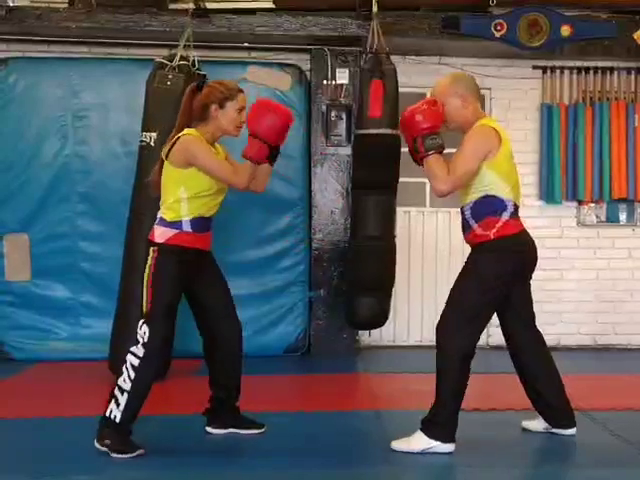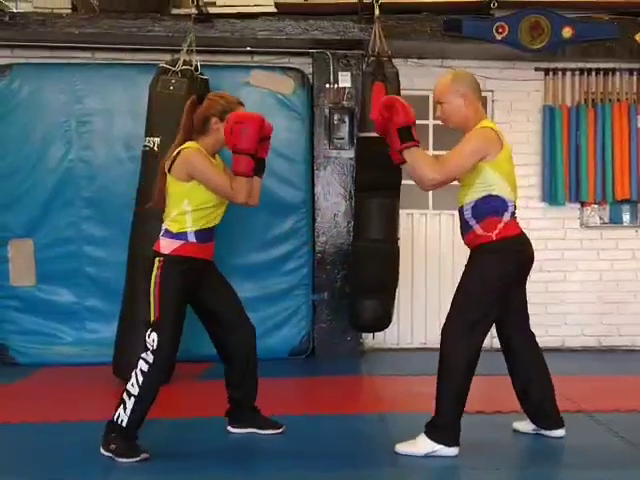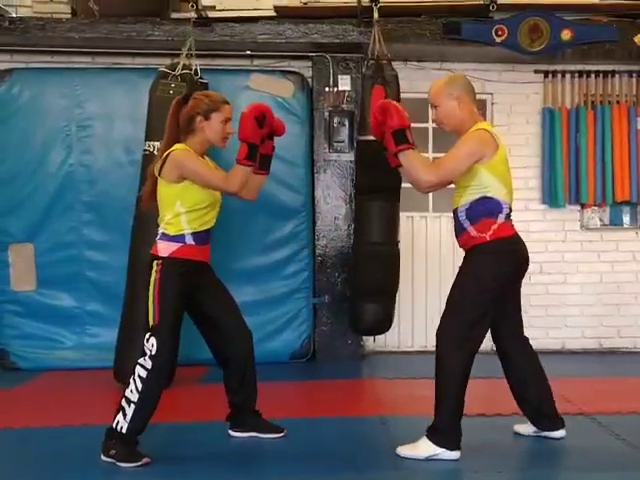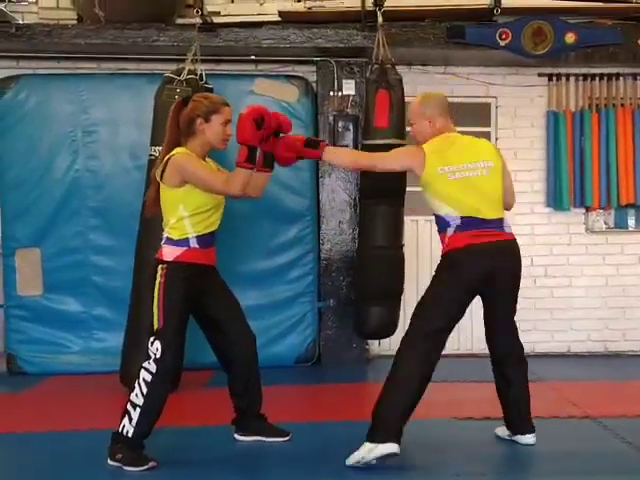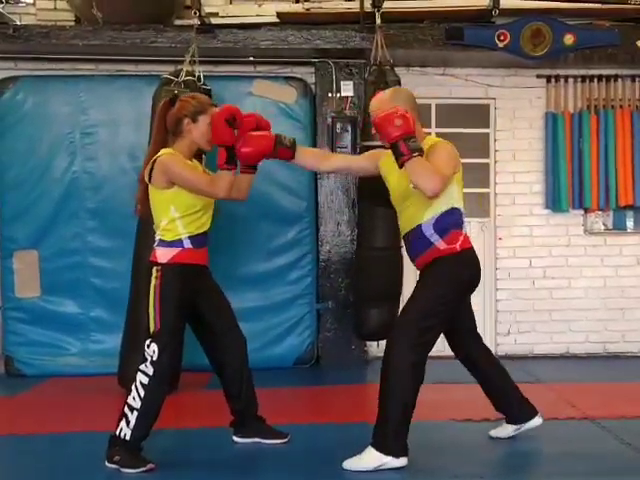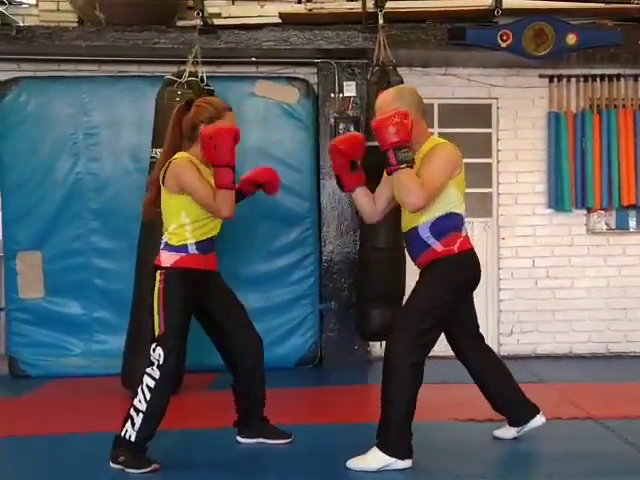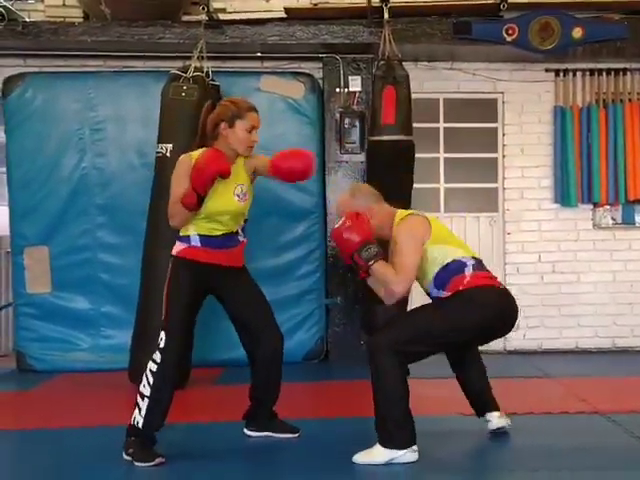
dt=0.5s
person 1, frame 1
left shoulder: (216, 149)
right shoulder: (189, 142)
left elbow: (256, 184)
right elbow: (238, 181)
left wrist: (270, 146)
right wrist: (260, 137)
left hip: (199, 252)
right hip: (170, 252)
left knee: (227, 331)
right knee: (154, 341)
left ankle: (223, 413)
right ankle: (113, 429)
person 1, frame 2
left shoulder: (213, 161)
right shoulder: (190, 155)
left elbow: (251, 197)
right elbow: (238, 195)
left wrist: (257, 152)
right wrist: (244, 152)
left hip: (202, 263)
right hip: (174, 263)
left knee: (241, 333)
right knee: (161, 349)
left ankle: (243, 413)
right ankle: (118, 434)
person 1, frame 3
left shoulder: (204, 162)
right shoulder: (179, 156)
left elbow: (249, 192)
right elbow: (232, 185)
left wrist: (264, 148)
right wrist: (249, 143)
left hip: (199, 266)
right hip: (171, 267)
left knee: (238, 338)
right knee: (159, 354)
left ankle: (244, 417)
right ankle: (118, 440)
person 1, frame 4
left shoulder: (206, 164)
right shoulder: (180, 161)
left elbow: (253, 189)
right elbow: (234, 187)
left wrist: (266, 144)
right wrist: (248, 144)
left hip: (205, 269)
right hip: (177, 270)
left knee: (242, 341)
right knee: (164, 357)
left ankle: (249, 421)
right ankle: (124, 444)
person 1, frame 5
left shoulder: (192, 164)
right shoulder: (167, 162)
left elbow: (239, 192)
right elbow: (220, 190)
right wrist: (227, 145)
left hip: (197, 269)
right hip: (171, 271)
left knee: (232, 344)
right knee: (161, 358)
left ankle: (247, 422)
right ankle: (122, 446)
person 1, frame 6
left shoulder: (207, 164)
right shoulder: (181, 165)
left elbow: (226, 199)
right elbow: (223, 210)
left wrist: (249, 185)
right wrist: (225, 163)
left hip: (207, 272)
right hip: (179, 273)
left knee: (248, 343)
right knee: (167, 361)
left ankle: (251, 423)
right ankle: (126, 447)
person 1, frame 7
left shoulder: (249, 163)
right shoulder: (190, 162)
left elbow: (279, 164)
right elbow: (177, 221)
left wrist: (296, 161)
right wrist: (200, 186)
left hip: (231, 267)
right hip: (191, 262)
left knee: (269, 340)
right knee: (171, 349)
left ankle: (261, 417)
right ankle: (139, 437)
person 2, frame 1
left shoulder: (482, 133)
right shoulder: (485, 135)
left elbow: (444, 186)
right elbow: (448, 181)
left wrist: (430, 140)
right wrist: (422, 147)
left hip: (497, 250)
right hip: (512, 248)
left knee: (453, 333)
right knee: (523, 332)
left ankle: (438, 432)
right ankle: (559, 417)
person 2, frame 2
left shoulder: (484, 135)
right shoulder: (477, 140)
left elbow: (434, 175)
right elbow: (428, 181)
left wrist: (406, 136)
right wrist: (399, 144)
left hip: (498, 252)
right hip: (506, 251)
left knee: (459, 336)
right knee: (516, 334)
left ankle: (442, 435)
right ankle: (547, 418)
person 2, frame 3
left shoulder: (478, 137)
right shoulder: (474, 140)
left elbow: (429, 177)
right elbow: (425, 182)
left wrist: (400, 139)
right wrist: (396, 147)
left hip: (492, 254)
right hip: (501, 253)
left knee: (454, 339)
right knee: (510, 337)
left ankle: (444, 439)
right ankle: (547, 419)
person 2, frame 4
left shoulder: (423, 154)
right shoulder: (490, 150)
left elbow: (360, 160)
right elbow: (509, 200)
left wrist: (309, 147)
left hip: (465, 259)
right hip: (505, 253)
left knee: (420, 342)
right knee: (504, 339)
left ankle: (384, 435)
right ankle: (520, 425)
person 2, frame 5
left shoulder: (441, 150)
right shoulder: (386, 158)
left elbow: (432, 187)
right elbow: (327, 162)
left wrist: (405, 144)
right wrist: (276, 145)
left hip: (453, 264)
right hip: (445, 267)
left knee: (404, 345)
right knee: (468, 343)
left ankle: (389, 447)
right ankle: (521, 413)
person 2, frame 6
left shoulder: (442, 153)
right shoulder: (404, 157)
left elbow: (415, 200)
right elbow: (372, 213)
left wrist: (396, 154)
right wrist: (348, 172)
left hip: (451, 265)
right hip: (446, 266)
left knee: (402, 346)
right knee: (468, 344)
left ankle: (393, 449)
right ankle: (523, 415)
person 2, frame 7
left shoulder: (408, 225)
right shoulder: (393, 233)
left elbow: (399, 289)
right elbow: (390, 297)
left wrist: (366, 252)
right wrist: (361, 260)
left hip: (477, 305)
right hip: (497, 305)
left knee: (382, 345)
right knee: (457, 344)
left ankle: (397, 443)
right ankle: (491, 412)
